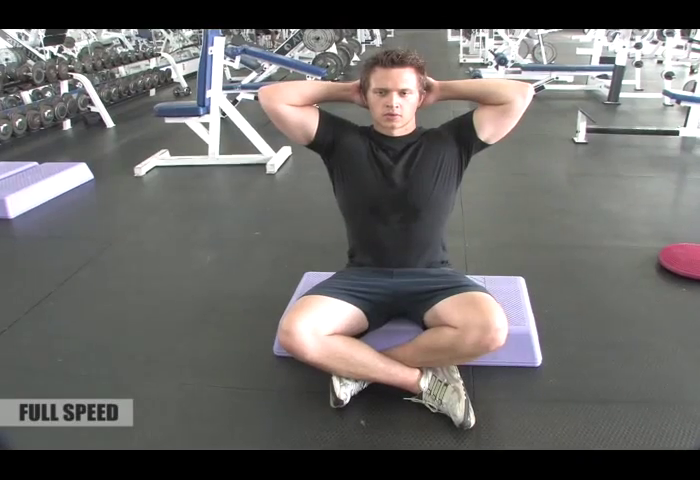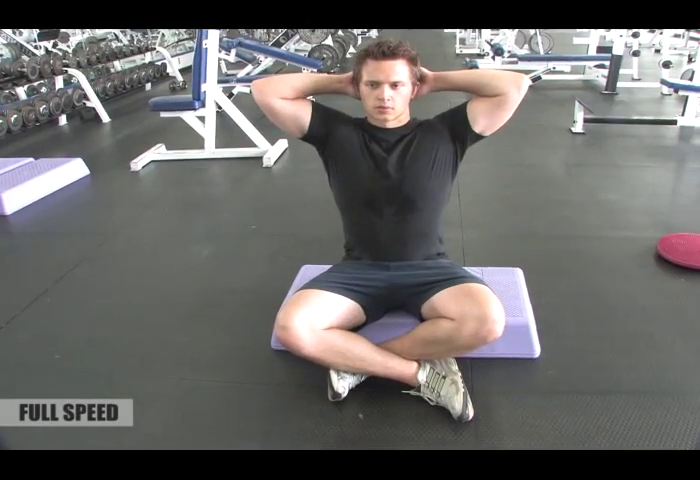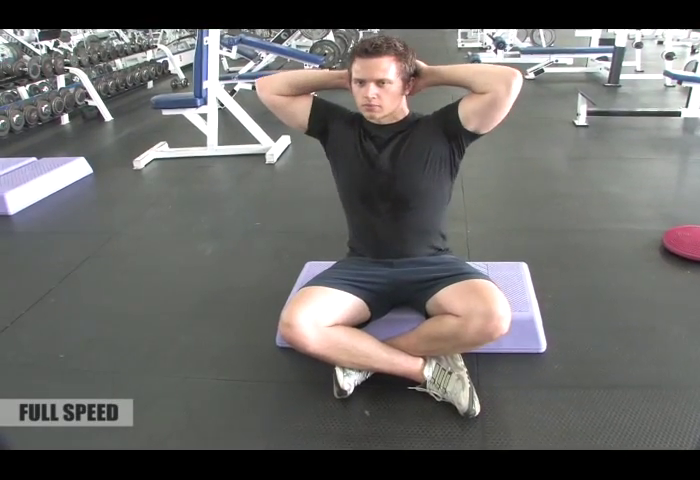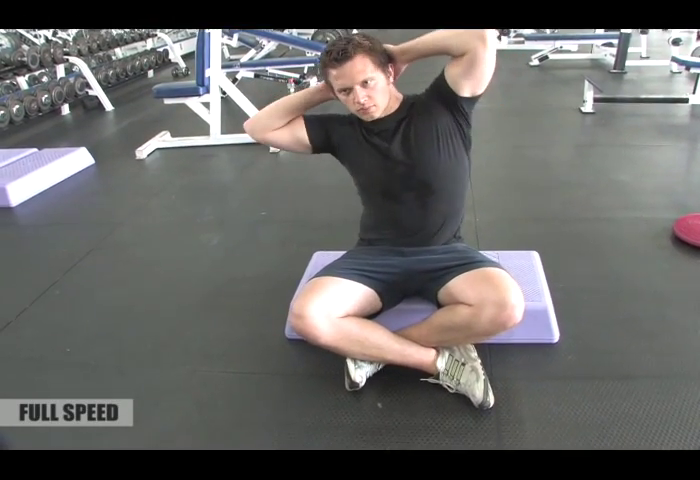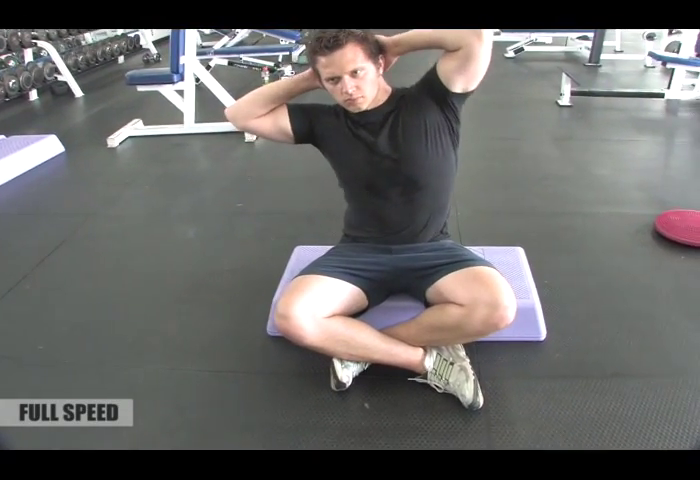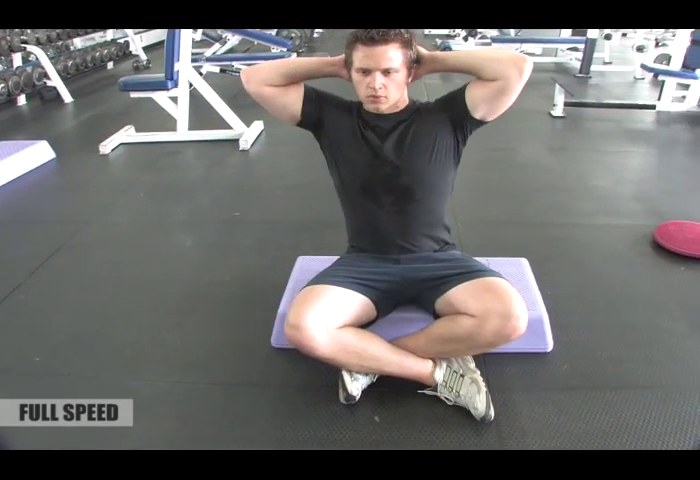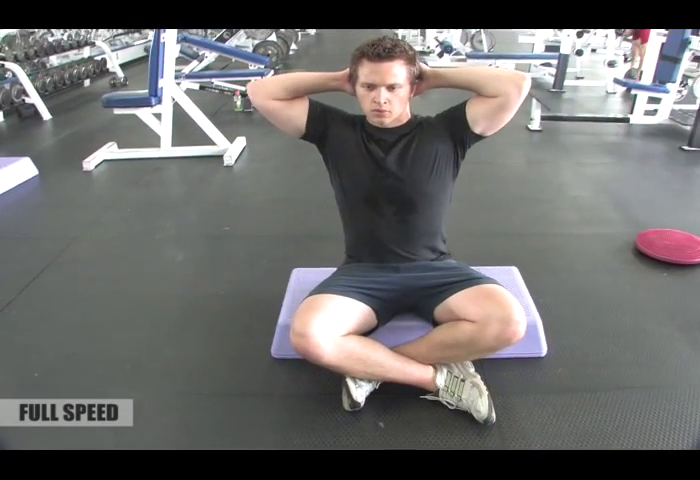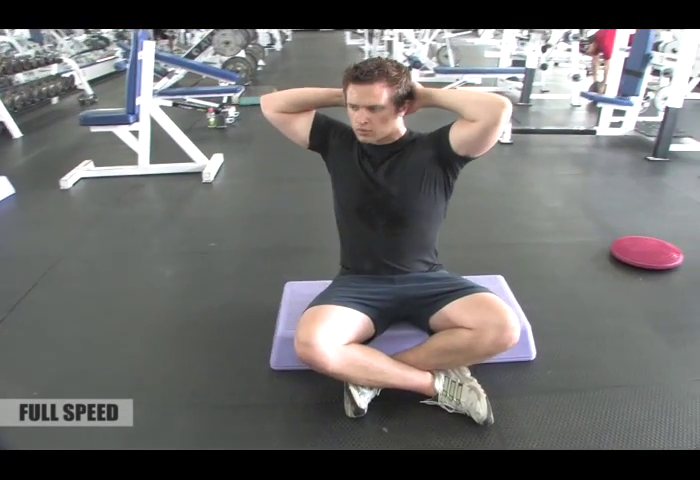
dt=0.5s
person 1, frame 1
left shoulder: (450, 142)
right shoulder: (342, 140)
left elbow: (520, 95)
right elbow: (271, 98)
left wrist: (443, 89)
right wrist: (344, 90)
left hip: (431, 277)
right hip: (362, 277)
left knee: (490, 329)
right knee: (295, 333)
left ankle: (357, 367)
right ankle: (423, 380)
person 1, frame 2
left shoulder: (444, 134)
right shoulder: (336, 132)
left elbow: (515, 86)
right elbow: (263, 91)
left wrist: (436, 80)
right wrist: (337, 82)
left hip: (428, 269)
right hip: (359, 270)
left knee: (487, 320)
right knee: (291, 328)
left ankle: (356, 360)
right ankle: (422, 373)
person 1, frame 3
left shoulder: (442, 130)
right shoulder: (338, 127)
left elbow: (507, 83)
right elbow: (268, 88)
left wrist: (433, 74)
right wrist: (338, 78)
left hip: (430, 265)
right hip: (363, 267)
left knee: (492, 317)
right knee: (296, 326)
left ankle: (362, 356)
right ankle: (427, 371)
person 1, frame 4
left shoulder: (441, 107)
right shoulder: (340, 131)
left elbow: (482, 38)
right elbow: (258, 128)
left wrist: (404, 51)
right wrist: (320, 92)
left hip: (444, 253)
right hip: (375, 256)
left knee: (505, 307)
right knee: (307, 318)
left ankle: (371, 348)
right ankle: (440, 360)
person 1, frame 5
left shoulder: (431, 102)
right shoulder: (324, 122)
left elbow: (477, 36)
right elbow: (240, 115)
left wrist: (397, 44)
right wrist: (306, 79)
left hip: (430, 250)
right hip: (360, 252)
left knee: (497, 307)
right knee: (292, 318)
left ankle: (359, 346)
right ankle: (427, 360)
person 1, frame 6
left shoulder: (446, 118)
right shoulder: (332, 117)
left elbow: (517, 68)
right elbow: (255, 79)
left wrist: (435, 60)
right wrist: (332, 65)
left hip: (436, 260)
right hip: (365, 263)
left knee: (509, 317)
right knee: (303, 328)
left ankle: (364, 358)
right ankle: (437, 372)
person 1, frame 7
left shoulder: (445, 132)
right shoulder: (336, 130)
left elbow: (516, 86)
right elbow: (261, 93)
left wrist: (436, 76)
right wrist: (336, 79)
left hip: (433, 269)
right hip: (363, 272)
left knee: (508, 323)
right knee: (307, 337)
left ankle: (369, 365)
right ankle: (438, 378)
person 1, frame 8
left shoulder: (436, 150)
right shoulder: (337, 142)
left elbow: (497, 112)
right elbow: (271, 105)
left wrist: (427, 95)
right wrist: (337, 96)
left hip: (426, 280)
right hip: (359, 283)
left knee: (502, 328)
right knee: (311, 345)
left ankle: (368, 373)
right ankle: (436, 383)
